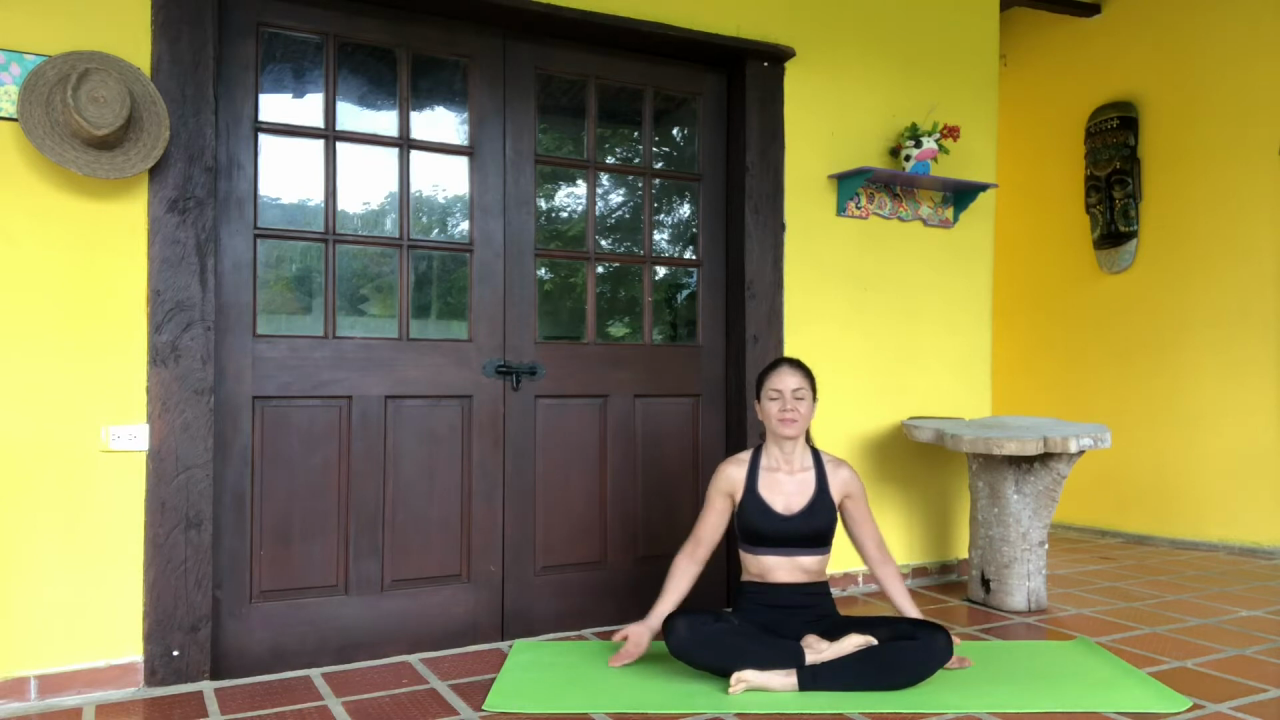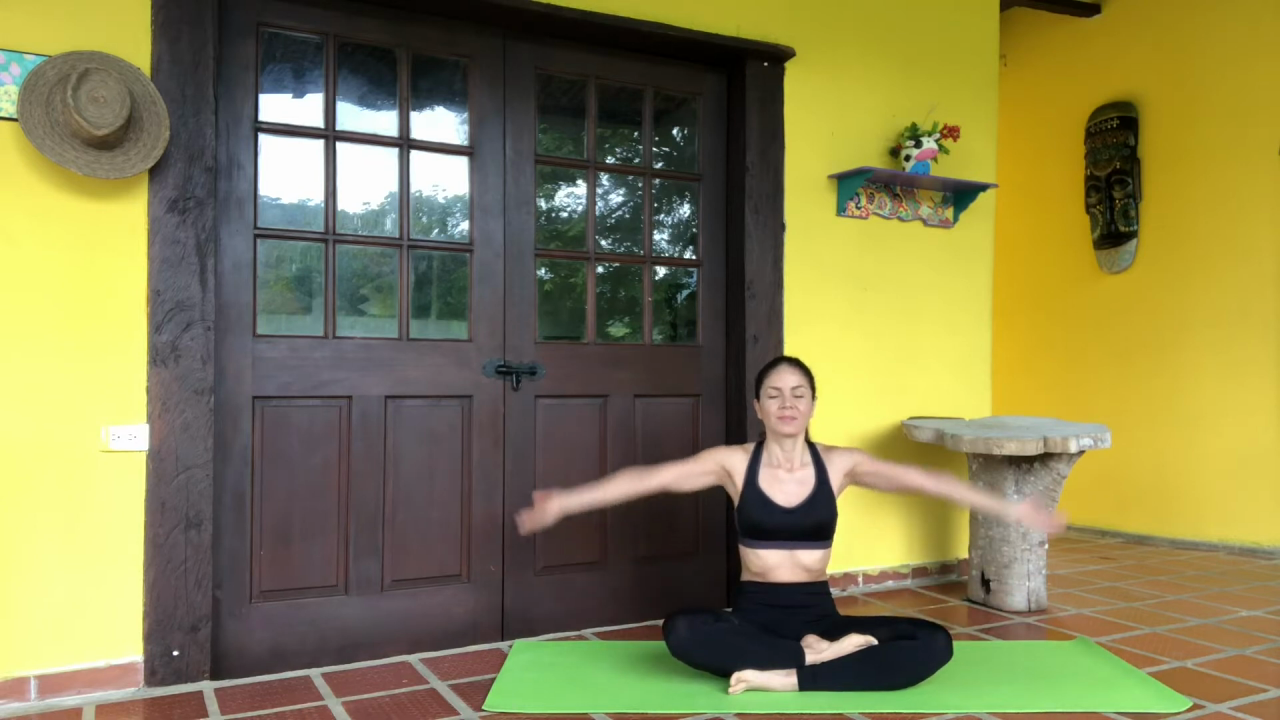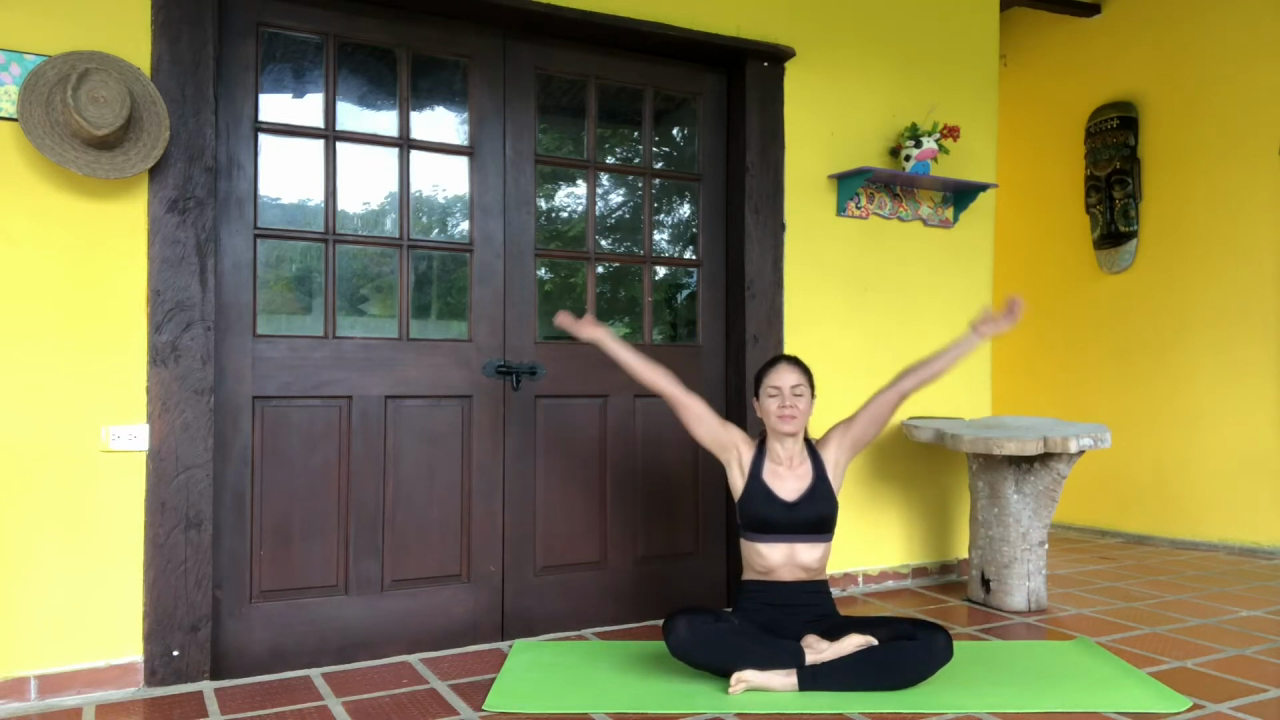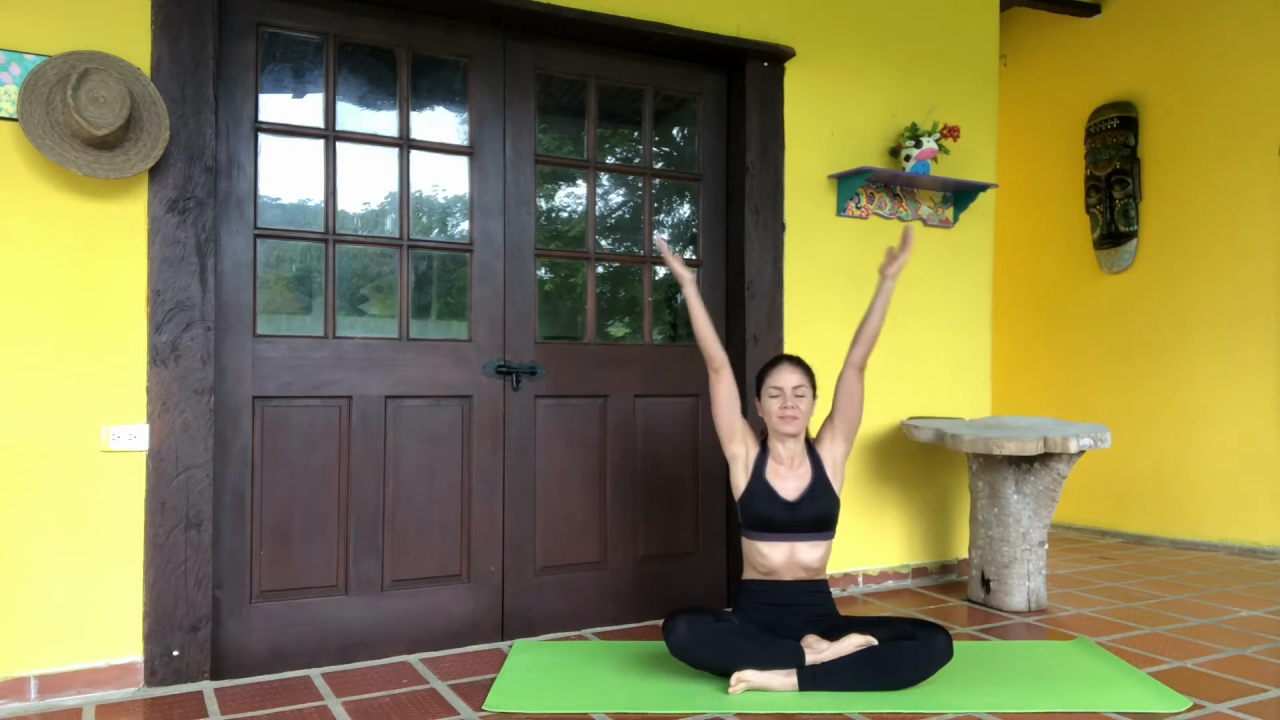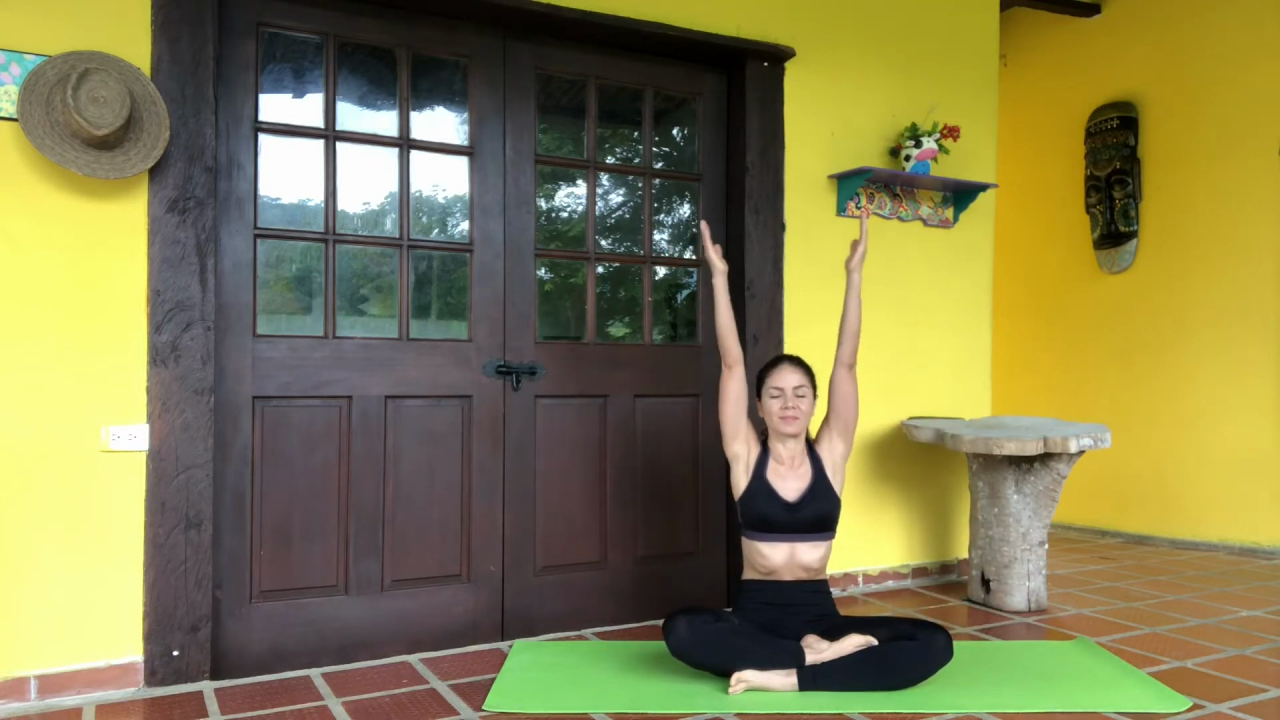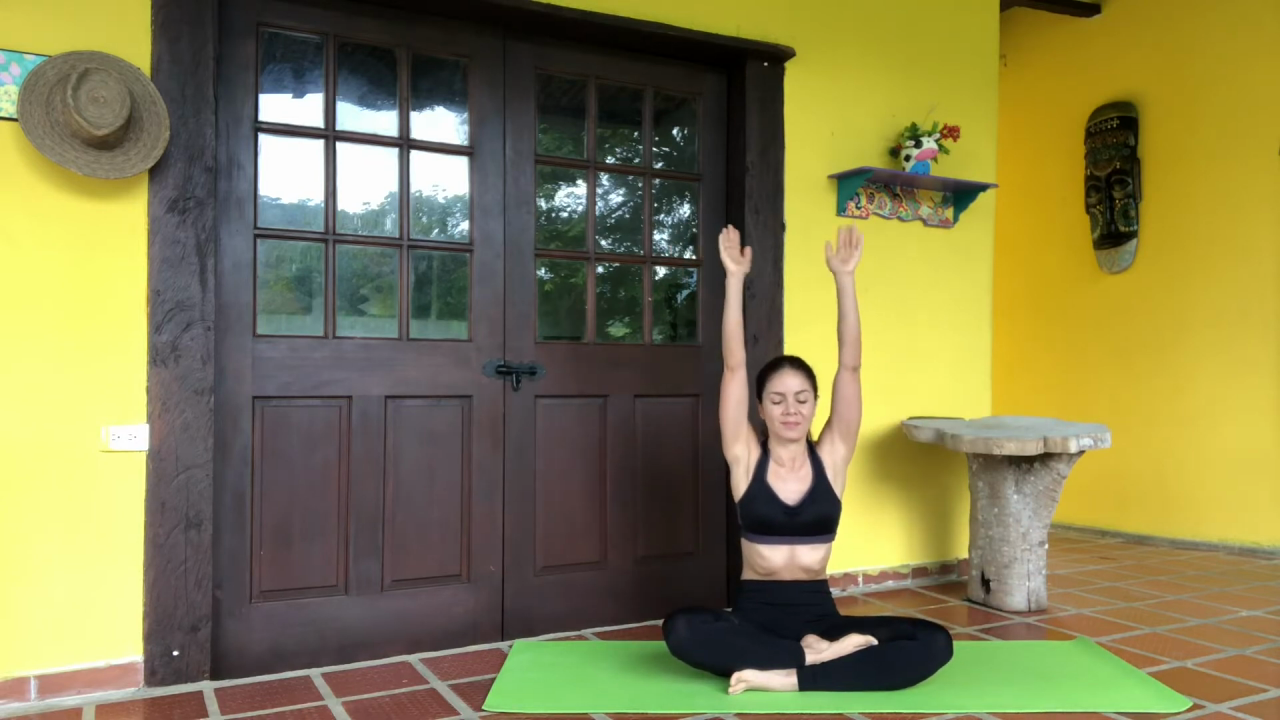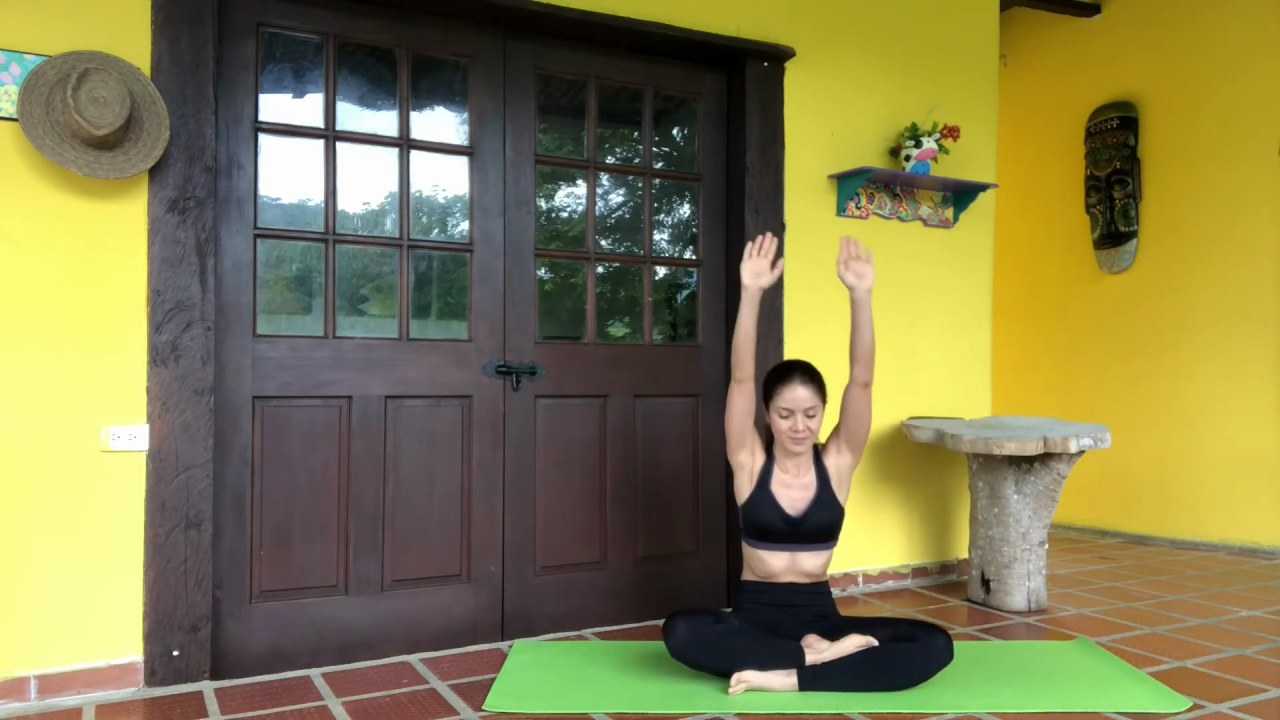
dt=0.4s
person 1, frame 1
left shoulder: (840, 476)
right shoulder: (734, 473)
left elbow: (877, 555)
right elbow: (695, 552)
left wrist: (917, 620)
right wrist: (649, 623)
left hip: (818, 615)
right hip: (751, 616)
left knee: (934, 643)
right knee: (682, 630)
left ankle: (785, 676)
right ankle: (815, 654)
person 1, frame 2
left shoulder: (839, 464)
right shoulder: (734, 463)
left elbow: (927, 482)
right elbow: (647, 480)
left wrist: (1009, 508)
right wrist: (567, 502)
left hip: (819, 614)
right hip: (752, 615)
left knee: (935, 643)
right knee: (682, 630)
left ankle: (785, 675)
right ankle: (814, 656)
person 1, frame 3
left shoulder: (832, 454)
right shoulder: (739, 454)
left elbow: (899, 390)
right elbow: (673, 392)
left wrist: (975, 335)
right wrist: (603, 338)
left hip: (818, 612)
right hip: (753, 614)
left knee: (934, 644)
right knee: (682, 630)
left ankle: (787, 674)
right ankle: (817, 653)
person 1, frame 4
left shoulder: (830, 453)
right shoulder: (746, 455)
left elbow: (856, 362)
right elbow: (718, 366)
left wrist: (888, 281)
right wrist: (687, 283)
left hip: (819, 613)
right hip: (754, 615)
left knee: (934, 645)
right knee: (682, 631)
left ankle: (786, 675)
right ankle: (814, 656)
person 1, frame 5
left shoulder: (829, 455)
right shoulder: (746, 456)
left elbow: (845, 364)
right elbow: (732, 364)
left wrist: (855, 275)
right wrist: (719, 277)
left hip: (819, 613)
right hip: (755, 614)
left knee: (934, 644)
right knee: (682, 630)
left ankle: (786, 675)
right ankle: (815, 655)
person 1, frame 6
left shoulder: (831, 457)
right shoulder: (747, 458)
left elbow: (849, 367)
right elbow: (734, 367)
left wrist: (844, 278)
right wrist: (735, 280)
left hip: (819, 613)
right hip: (754, 614)
left knee: (934, 644)
right knee: (682, 629)
left ankle: (787, 675)
right ankle: (816, 657)
person 1, frame 7
left shoulder: (836, 462)
right shoulder: (750, 461)
left elbow: (861, 380)
right elbow: (742, 377)
left wrist: (860, 295)
right wrist: (752, 293)
left hip: (819, 614)
right hip: (754, 616)
left knee: (935, 646)
right knee: (682, 632)
left ankle: (787, 676)
right ankle: (816, 654)
